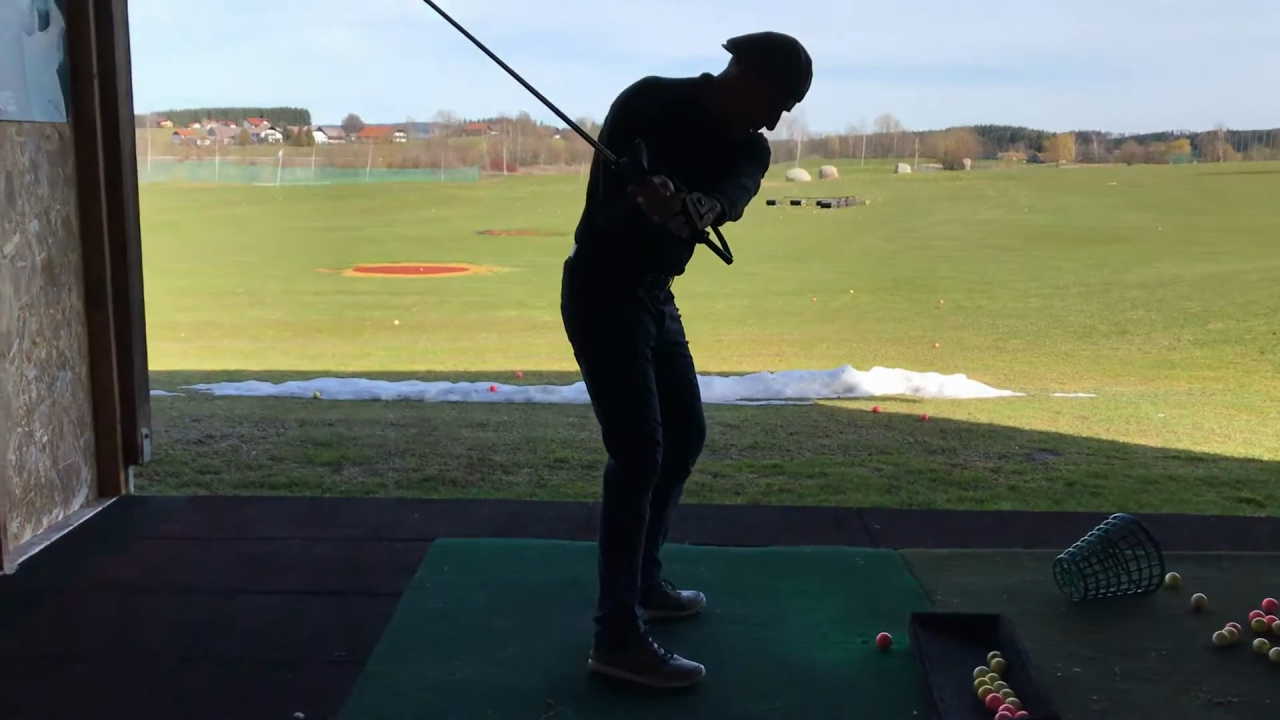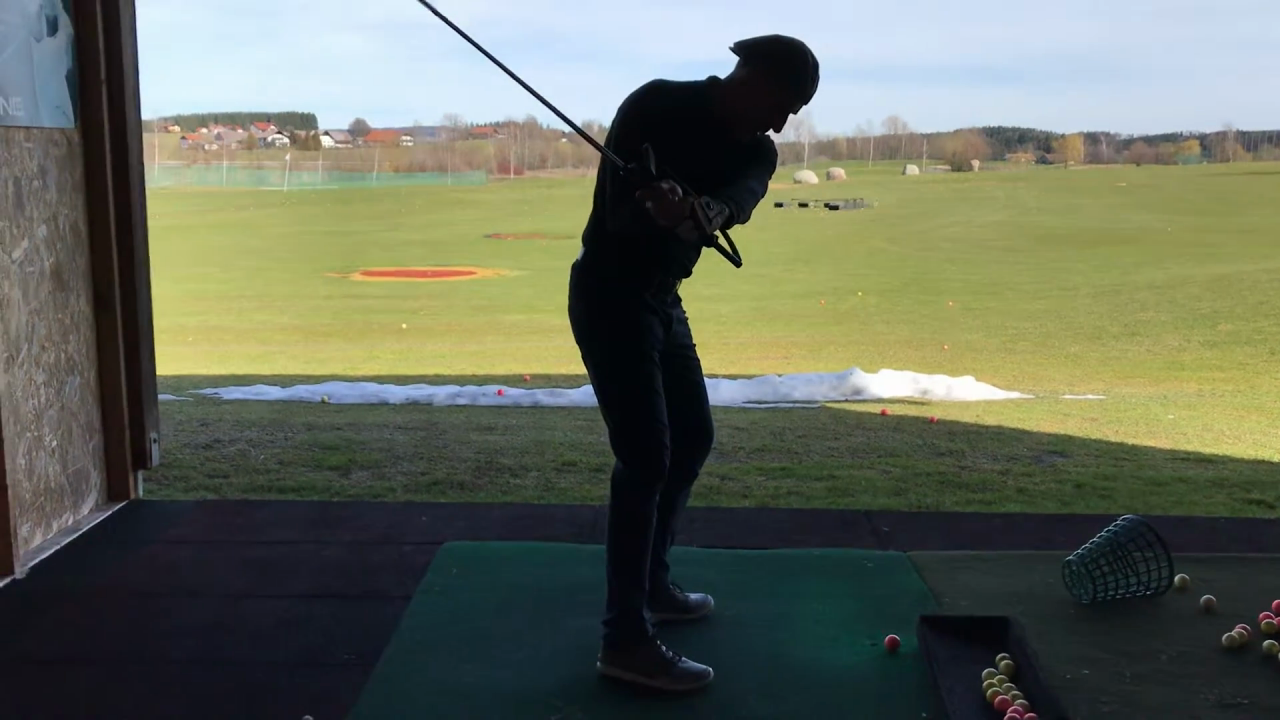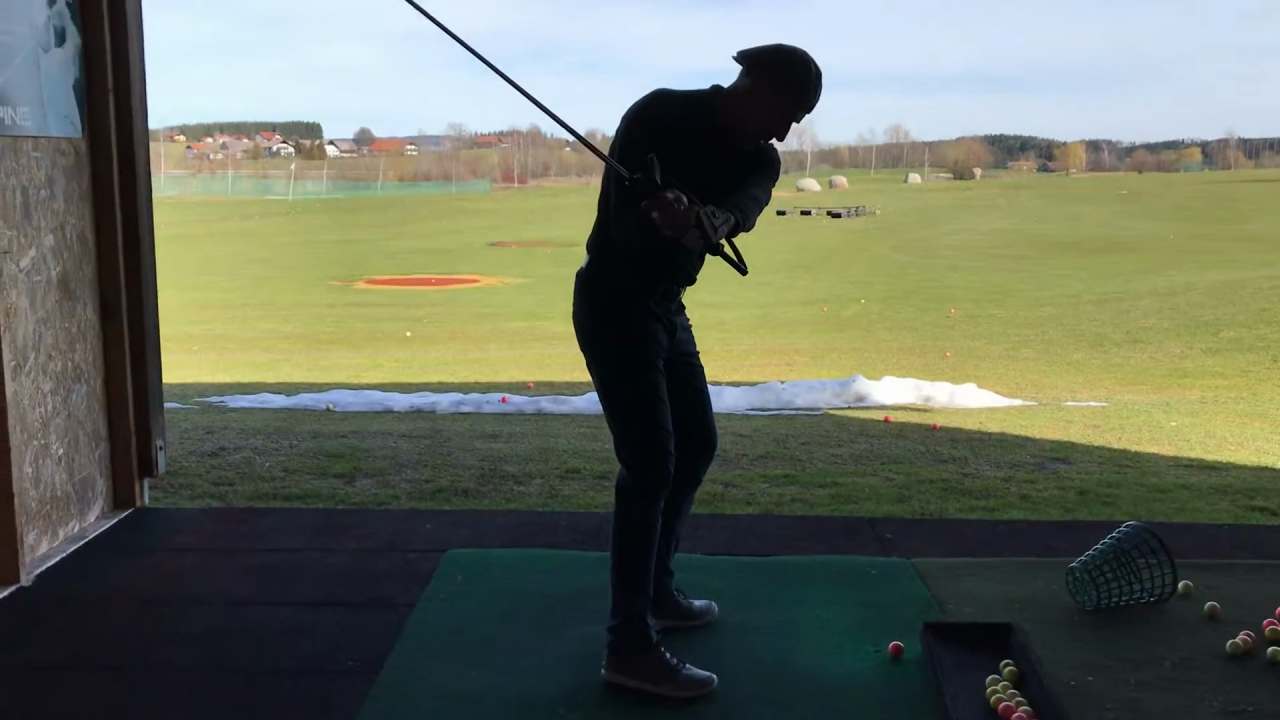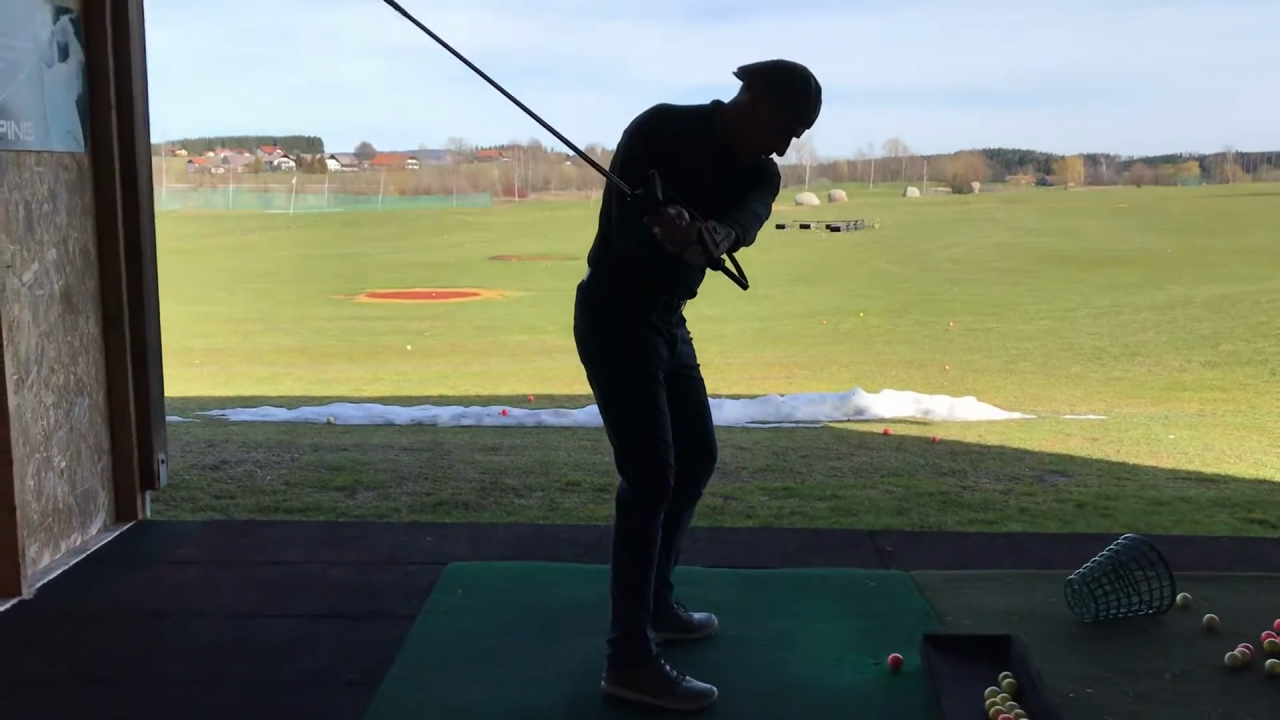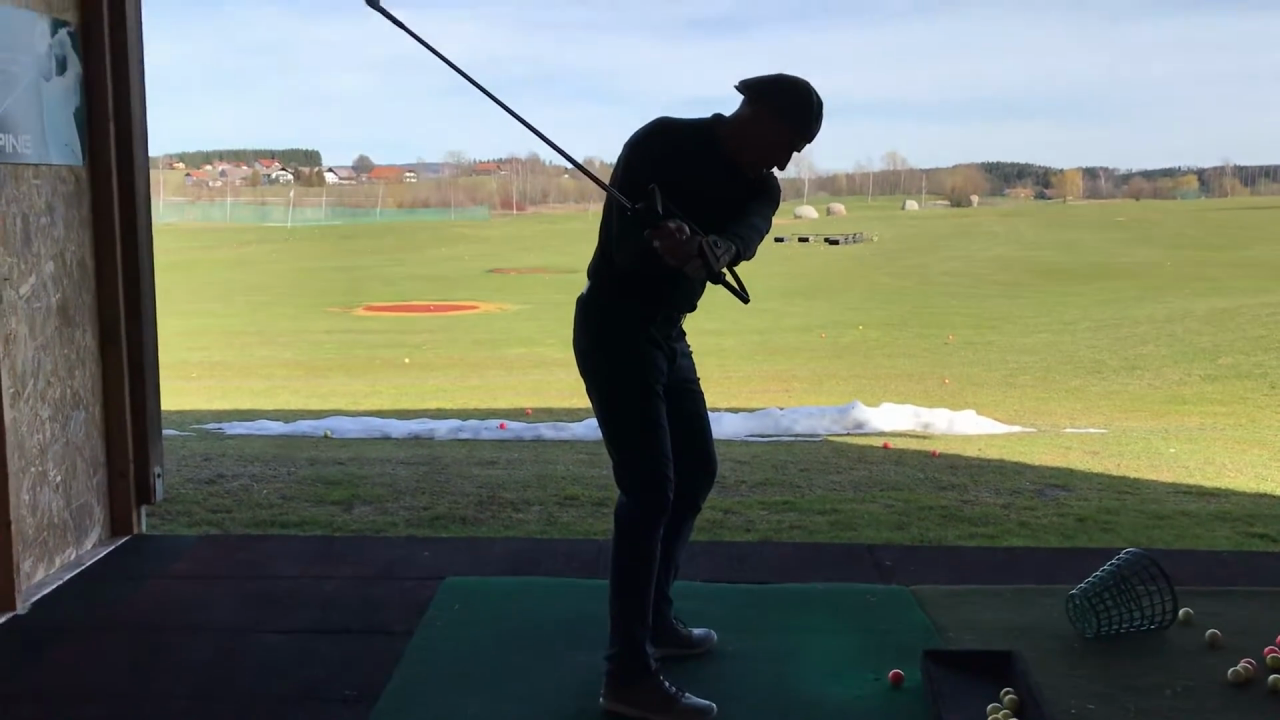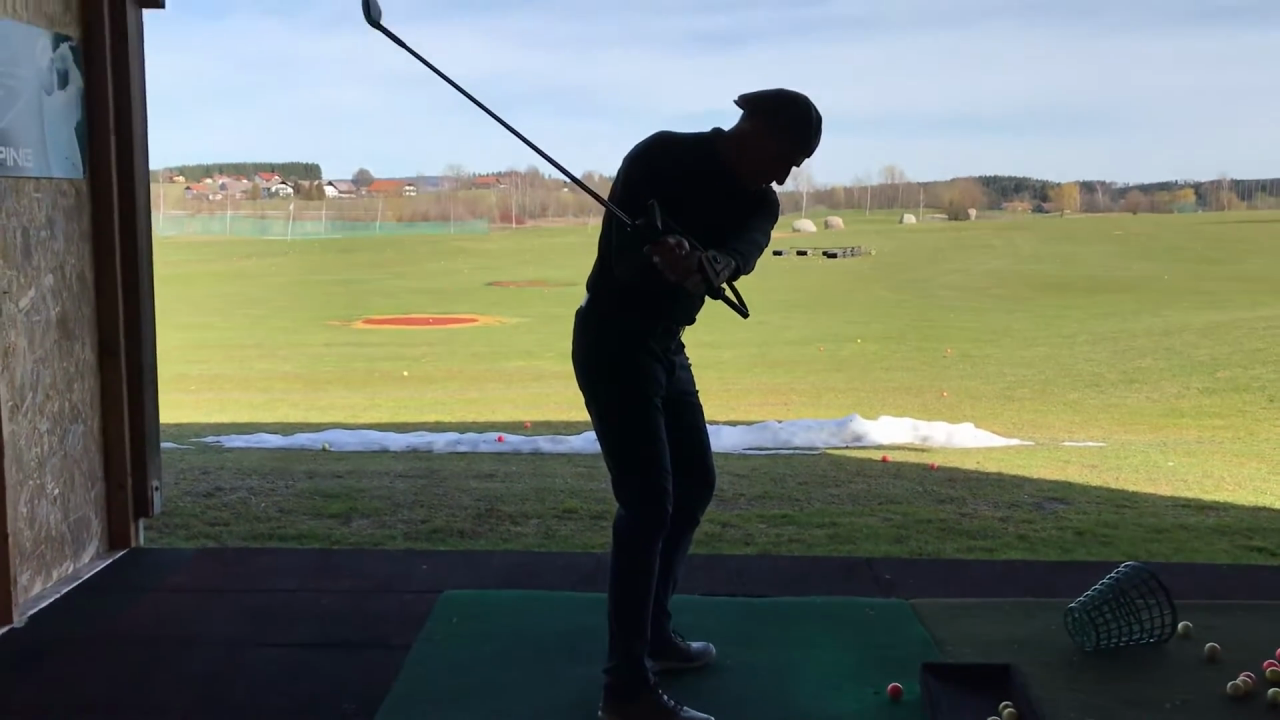
dt=0.2s
person 1, frame 1
left shoulder: (748, 147)
right shoulder: (648, 103)
left elbow: (732, 199)
right elbow: (609, 211)
left wrist: (690, 209)
right wrist: (652, 209)
left hip: (653, 293)
right hip: (603, 291)
left knee: (684, 436)
right knee: (638, 453)
left ankle: (642, 581)
right ankle: (617, 637)
person 1, frame 2
left shoulder: (755, 151)
right shoulder: (655, 106)
left elbow: (739, 203)
right elbow: (617, 212)
left wrist: (697, 213)
right wrist: (661, 213)
left hip: (661, 296)
right hip: (610, 294)
left knee: (692, 439)
right knee: (646, 457)
left ankle: (651, 584)
right ankle: (625, 640)
person 1, frame 3
left shoulder: (758, 160)
right shoulder: (659, 115)
left elbow: (744, 211)
right elbow: (621, 221)
left wrist: (706, 222)
right wrist: (666, 221)
left hip: (666, 304)
right hip: (615, 302)
left knee: (696, 446)
right knee: (650, 464)
left ankle: (656, 591)
right ankle: (629, 647)
person 1, frame 4
left shoulder: (759, 172)
right shoulder: (660, 129)
left elbow: (744, 224)
right elbow: (623, 233)
left wrist: (708, 235)
right wrist: (666, 236)
left hip: (666, 317)
right hip: (616, 315)
left knee: (696, 458)
right knee: (650, 476)
left ankle: (655, 604)
right ankle: (629, 658)
person 1, frame 5
left shoulder: (759, 185)
right shoulder: (661, 143)
left elbow: (746, 237)
right elbow: (623, 244)
left wrist: (710, 249)
right wrist: (667, 249)
left hip: (666, 330)
right hip: (615, 328)
left knee: (695, 472)
right knee: (649, 490)
left ankle: (653, 619)
person 1, frame 6
left shoulder: (758, 201)
right shoulder: (660, 157)
left elbow: (744, 253)
right elbow: (622, 258)
left wrist: (709, 265)
right wrist: (663, 262)
left hip: (665, 344)
right hip: (614, 342)
left knee: (693, 486)
right knee: (648, 503)
left ankle: (653, 632)
